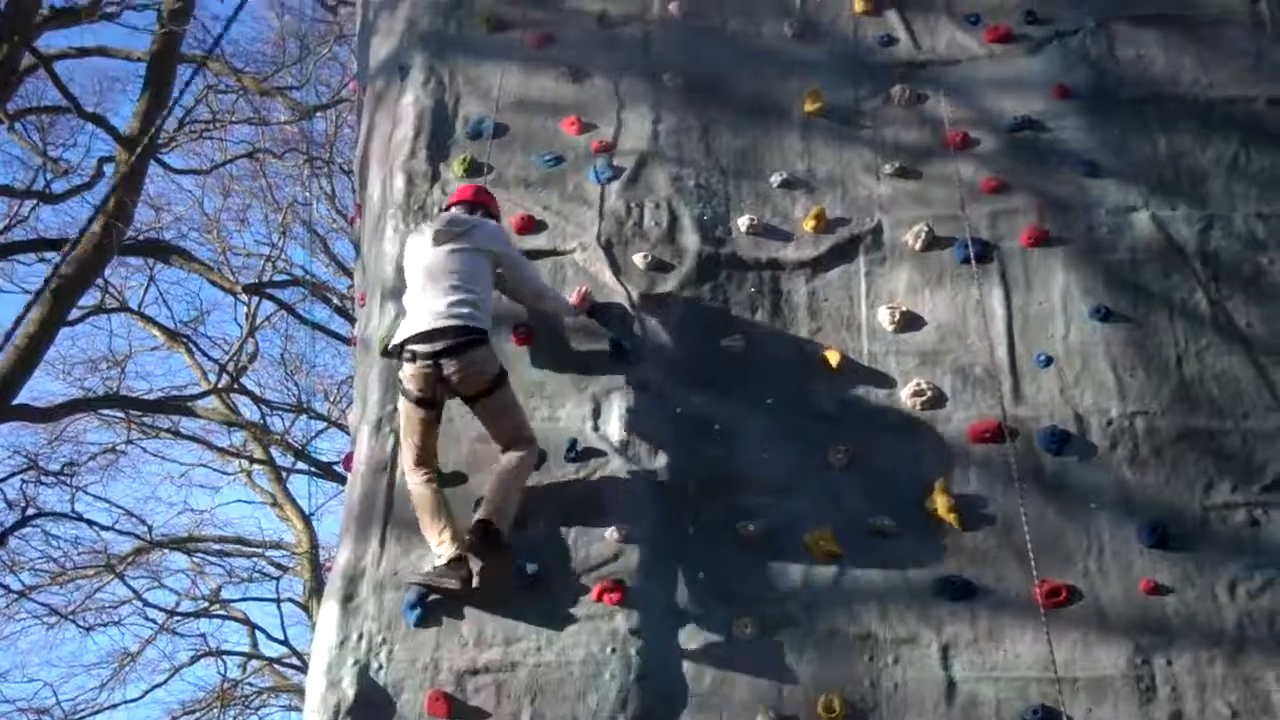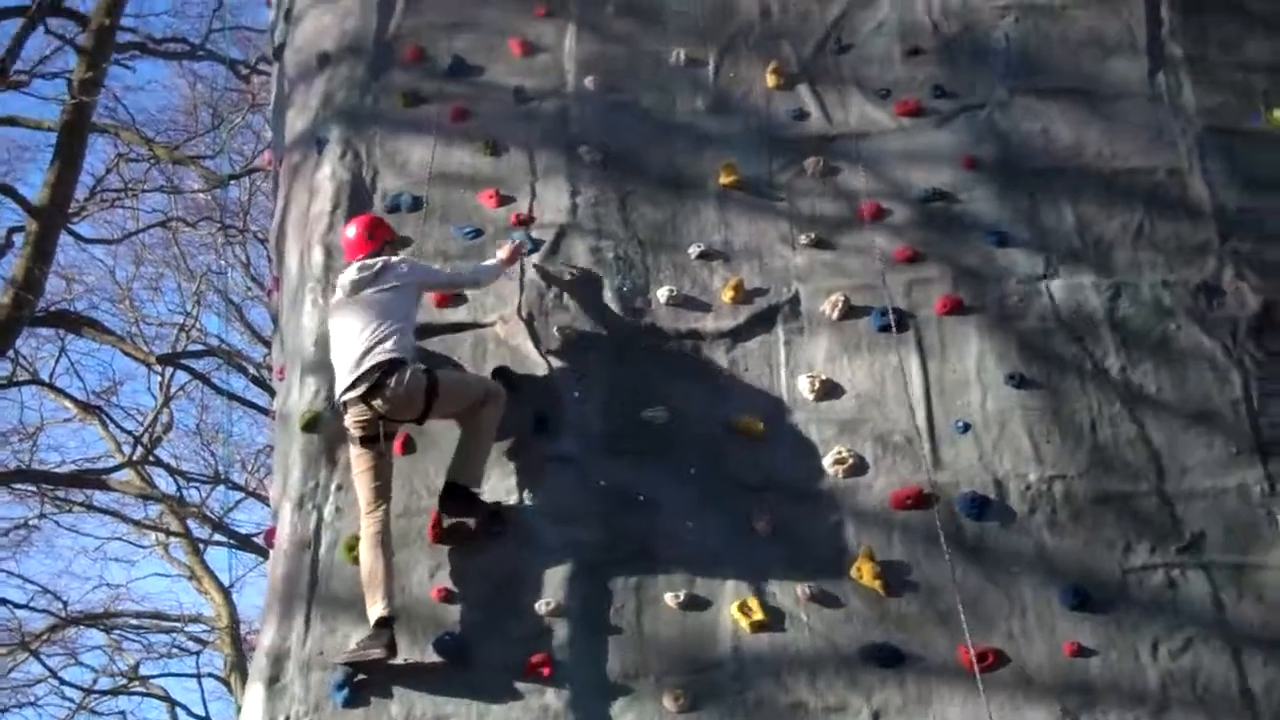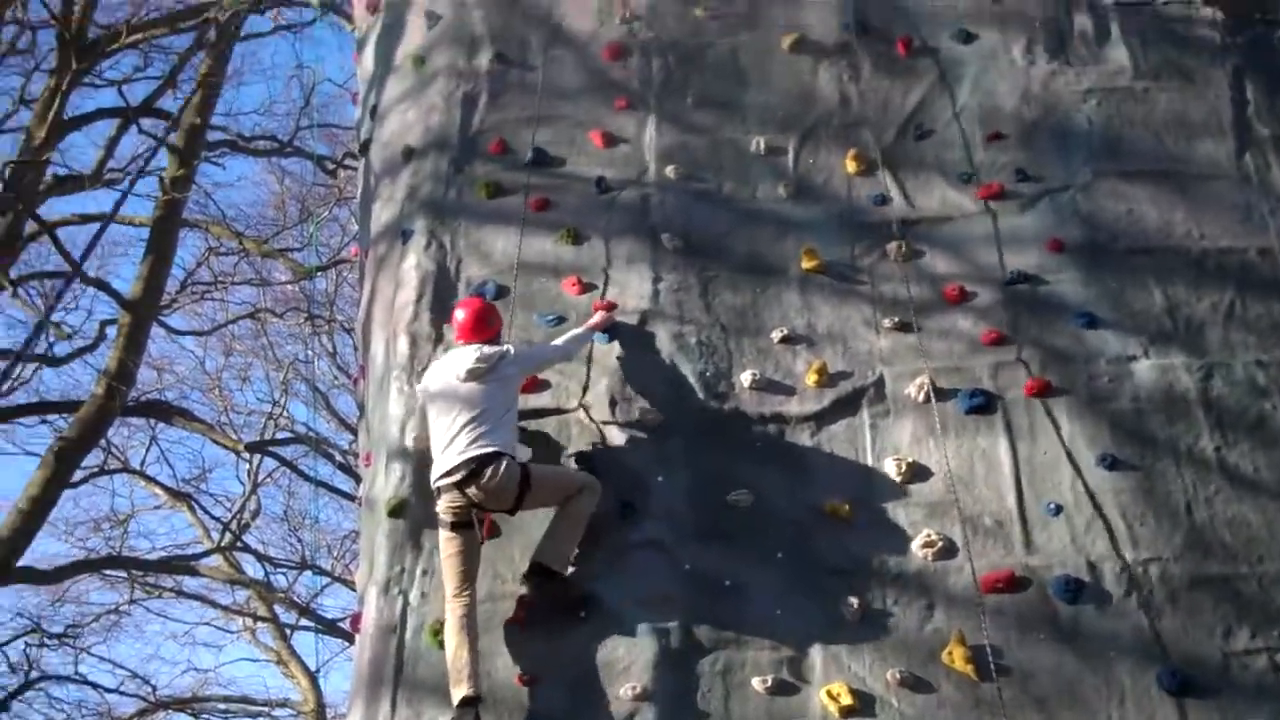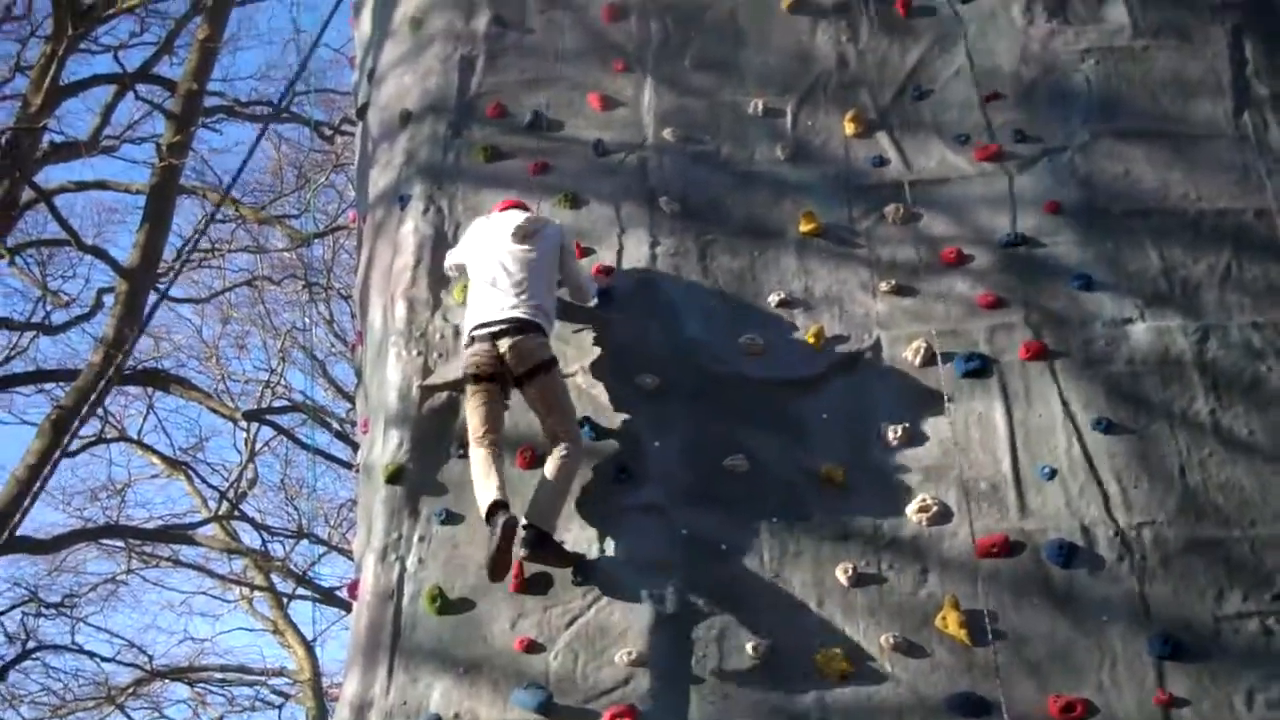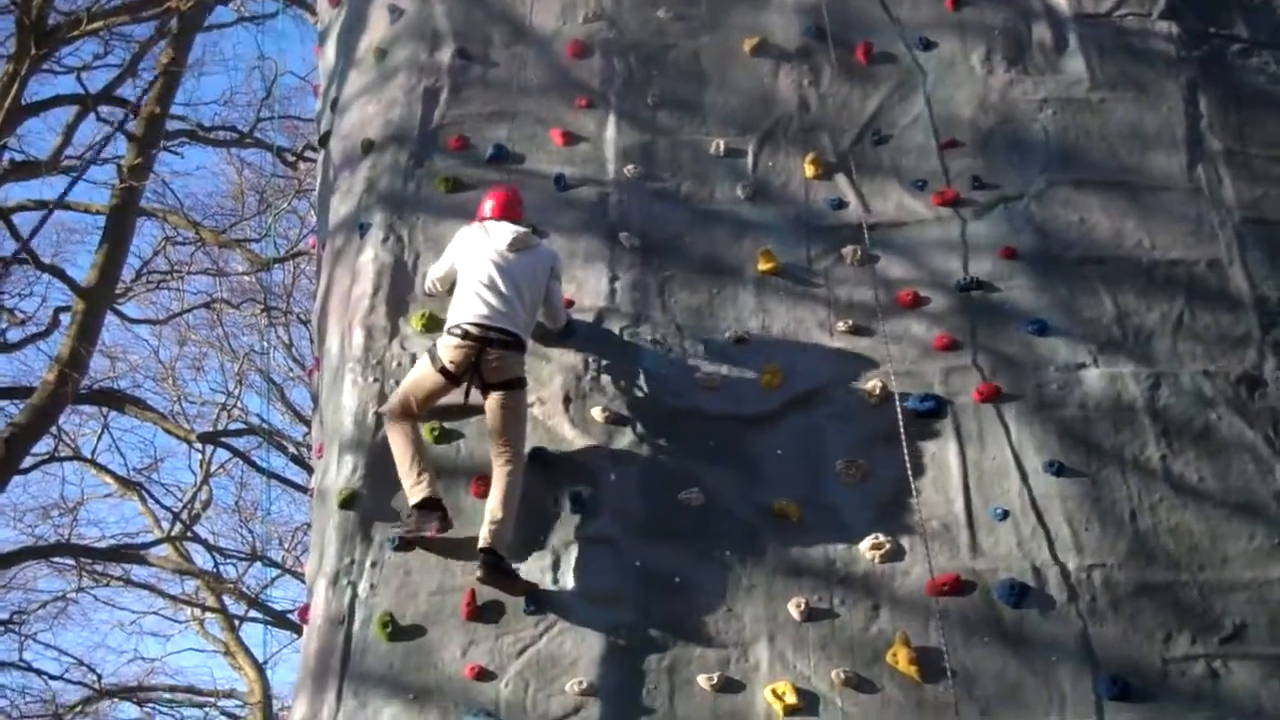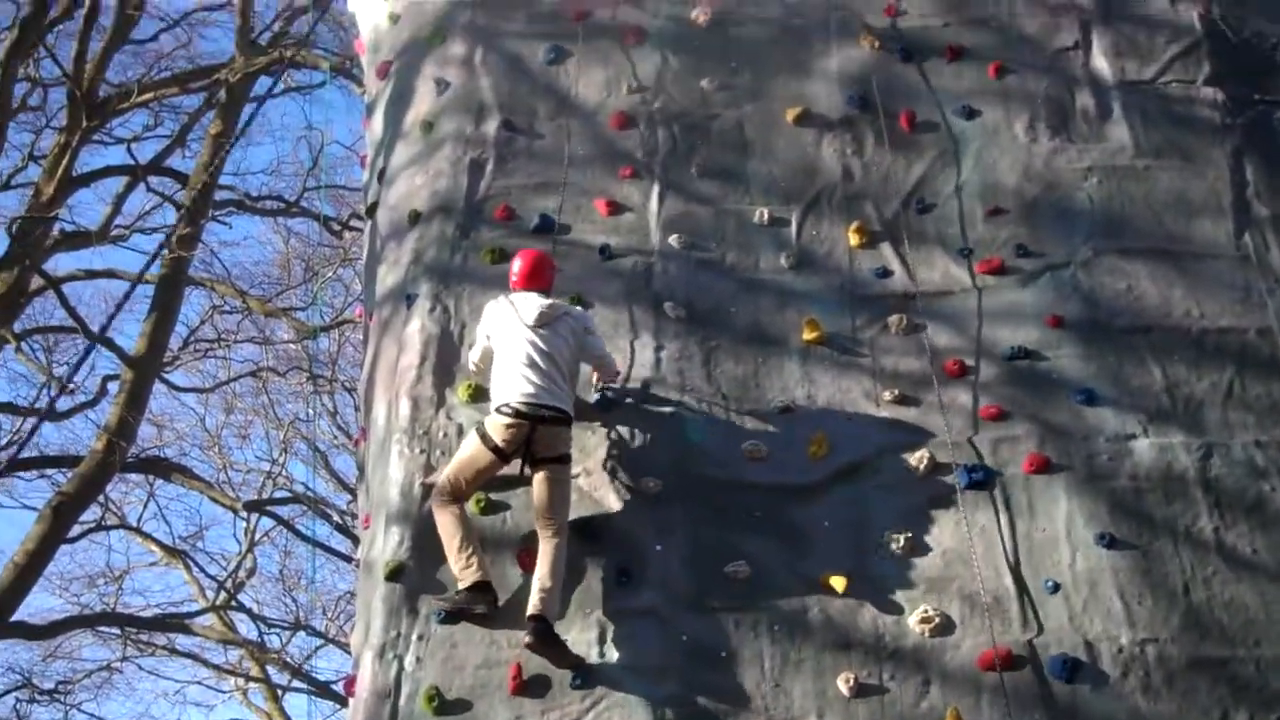
dt=0.7s
person 1, frame 1
left shoulder: (415, 242)
right shoulder: (489, 233)
right elbow: (536, 293)
right wrist: (569, 308)
left hip: (415, 355)
right hip: (466, 349)
left knee: (418, 467)
right knee: (521, 446)
left ankle: (450, 560)
right ankle: (488, 527)
person 1, frame 2
left shoulder: (338, 296)
right shoulder: (401, 270)
right elbow: (469, 278)
right wrist: (503, 261)
left hip: (354, 404)
right hip: (397, 382)
left knee: (373, 515)
right knee: (490, 392)
left ankle: (381, 626)
right ankle: (459, 490)
person 1, frame 3
left shoulder: (433, 375)
right shoulder: (508, 359)
right elbow: (562, 349)
right wrist: (593, 325)
left hip: (449, 492)
right hip: (494, 473)
left knee: (459, 600)
right knee: (586, 487)
right ankle: (544, 572)
person 1, frame 4
left shoulder: (479, 227)
right shoulder: (553, 232)
left elbow: (451, 266)
right elbow: (584, 295)
right wrist: (594, 282)
left hip: (479, 341)
right hip: (526, 338)
left knee: (483, 444)
right knee: (566, 441)
left ankle: (498, 511)
right ankle: (537, 533)
person 1, frame 5
left shoulder: (470, 234)
right shoulder: (546, 255)
left elbow: (433, 283)
right elbow: (557, 321)
right wrist: (564, 318)
left hip: (460, 339)
right hip: (506, 351)
left knee: (398, 413)
right knee: (507, 459)
left ankle: (427, 505)
right ankle: (493, 553)
person 1, frame 6
left shoulder: (497, 309)
right shoulder: (574, 317)
left elbow: (476, 365)
right elbow: (607, 371)
right wrist: (607, 379)
left hip: (509, 418)
right hip: (554, 427)
left knee: (445, 494)
right knee: (553, 531)
left ankle: (476, 585)
right ankle: (541, 621)
